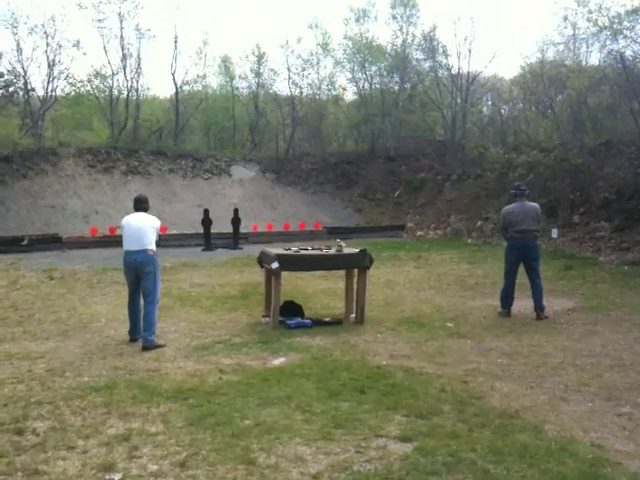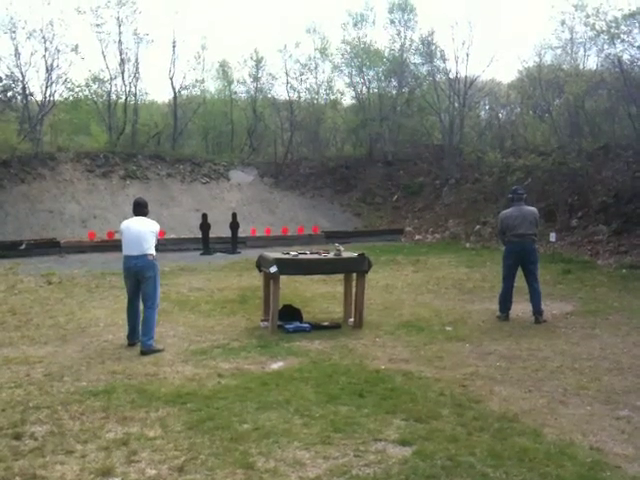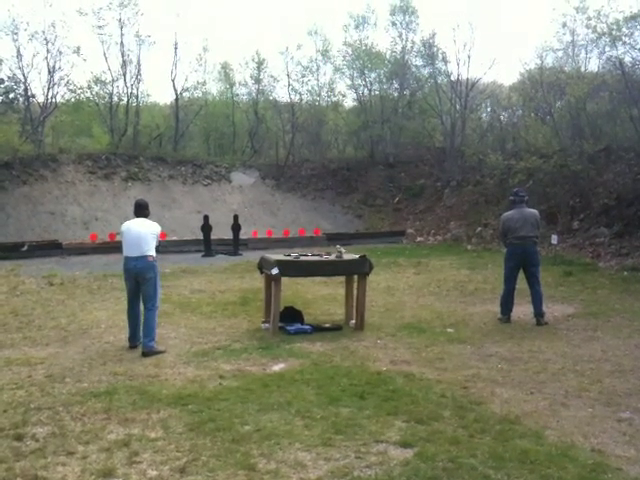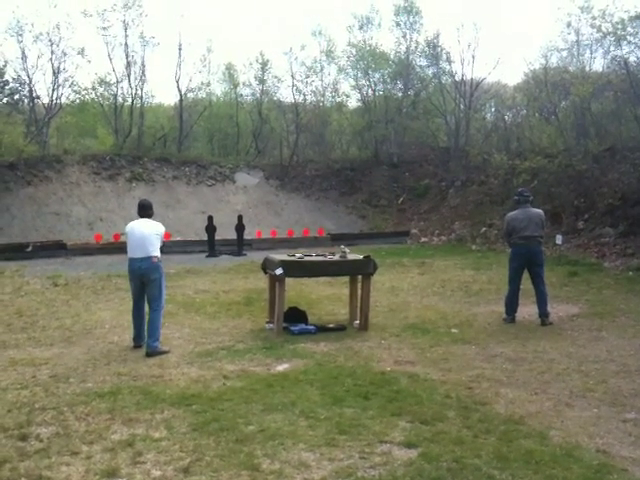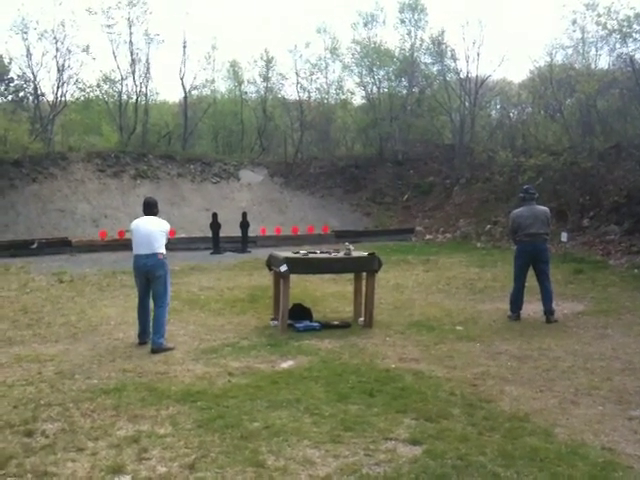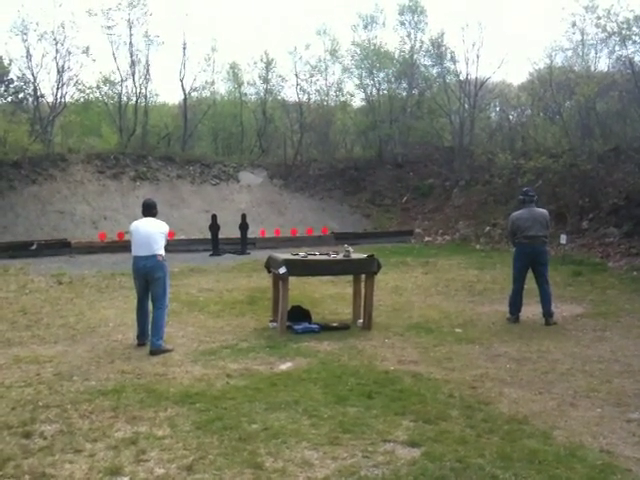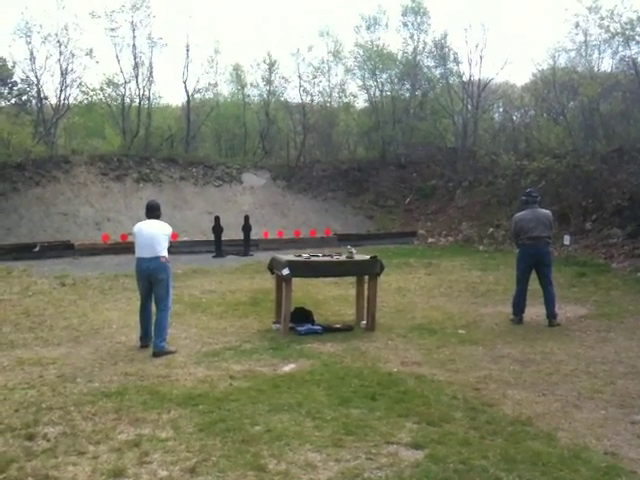
dt=0.7s
person 1, frame 1
left shoulder: (125, 220)
right shoulder: (154, 221)
left elbow: (126, 237)
left hip: (128, 258)
right hip: (147, 257)
left knee: (133, 296)
right knee: (151, 299)
left ankle: (134, 333)
right ankle: (148, 340)
person 1, frame 2
left shoulder: (124, 225)
right shoulder: (154, 225)
left elbow: (125, 242)
left hip: (128, 263)
right hip: (147, 262)
left knee: (132, 301)
right knee: (150, 304)
left ankle: (133, 338)
right ankle: (147, 344)
person 1, frame 3
left shoulder: (125, 226)
right shoulder: (154, 227)
left elbow: (125, 244)
left hip: (129, 264)
right hip: (147, 264)
left knee: (132, 303)
right knee: (151, 305)
left ankle: (134, 340)
right ankle: (148, 345)
person 1, frame 4
left shoulder: (129, 227)
right shoulder: (158, 227)
left elbow: (130, 245)
left hip: (133, 265)
right hip: (152, 265)
left knee: (137, 304)
right knee: (156, 306)
left ankle: (138, 340)
right ankle: (152, 346)
person 1, frame 5
left shoulder: (134, 224)
right shoulder: (164, 224)
left elbow: (135, 242)
left hip: (139, 262)
right hip: (157, 261)
left knee: (143, 300)
right knee: (161, 302)
left ankle: (143, 336)
right ankle: (158, 342)
person 1, frame 6
left shoulder: (133, 226)
right shoulder: (163, 226)
left elbow: (134, 244)
left hip: (138, 263)
right hip: (156, 263)
left knee: (142, 301)
right knee: (160, 304)
left ankle: (142, 338)
right ankle: (156, 344)
person 1, frame 7
left shoulder: (137, 228)
right shoulder: (166, 228)
left elbow: (138, 246)
left hip: (141, 265)
right hip: (160, 264)
left knee: (145, 303)
right knee: (163, 306)
left ankle: (145, 339)
right ankle: (159, 346)
person 2, frame 1
left shoulder: (506, 210)
right shoulder: (536, 208)
left elbow: (503, 230)
right elbow: (538, 225)
left hip: (514, 244)
right hip: (531, 244)
left knee: (509, 278)
right knee: (535, 278)
left ankle: (505, 309)
right ankle: (539, 311)
person 2, frame 2
left shoulder: (504, 215)
right shoulder: (534, 212)
left elbow: (501, 234)
right elbow: (536, 229)
left hip: (512, 248)
right hip: (529, 247)
left knee: (508, 282)
right knee: (533, 282)
left ankle: (504, 313)
right ankle: (538, 315)
person 2, frame 3
left shoulder: (505, 217)
right shoulder: (535, 214)
left elbow: (502, 237)
right elbow: (538, 232)
left hip: (513, 251)
right hip: (531, 250)
left knee: (509, 284)
right knee: (535, 284)
left ankle: (505, 315)
right ankle: (539, 317)
person 2, frame 4
left shoulder: (510, 217)
right shoulder: (540, 214)
left elbow: (506, 237)
right elbow: (543, 232)
left hip: (518, 251)
right hip: (535, 249)
left knee: (514, 284)
right knee: (539, 284)
left ankle: (510, 315)
right ankle: (544, 317)
person 2, frame 5
left shoulder: (515, 214)
right shoulder: (545, 211)
left elbow: (512, 234)
right elbow: (548, 229)
left hip: (523, 248)
right hip: (541, 247)
left knee: (519, 281)
right knee: (545, 282)
left ankle: (515, 312)
right ankle: (549, 314)
person 2, frame 6
left shoulder: (515, 216)
right shoulder: (544, 214)
left elbow: (511, 236)
right elbow: (547, 232)
left hip: (522, 250)
right hip: (540, 249)
left knee: (518, 284)
right knee: (544, 284)
left ankle: (514, 315)
right ankle: (548, 316)
person 2, frame 7
left shoulder: (518, 217)
right shoulder: (548, 215)
left elbow: (515, 237)
right elbow: (551, 233)
left hip: (526, 251)
right hip: (544, 250)
left knee: (521, 285)
right knee: (547, 285)
left ankle: (517, 316)
right ankle: (552, 318)
